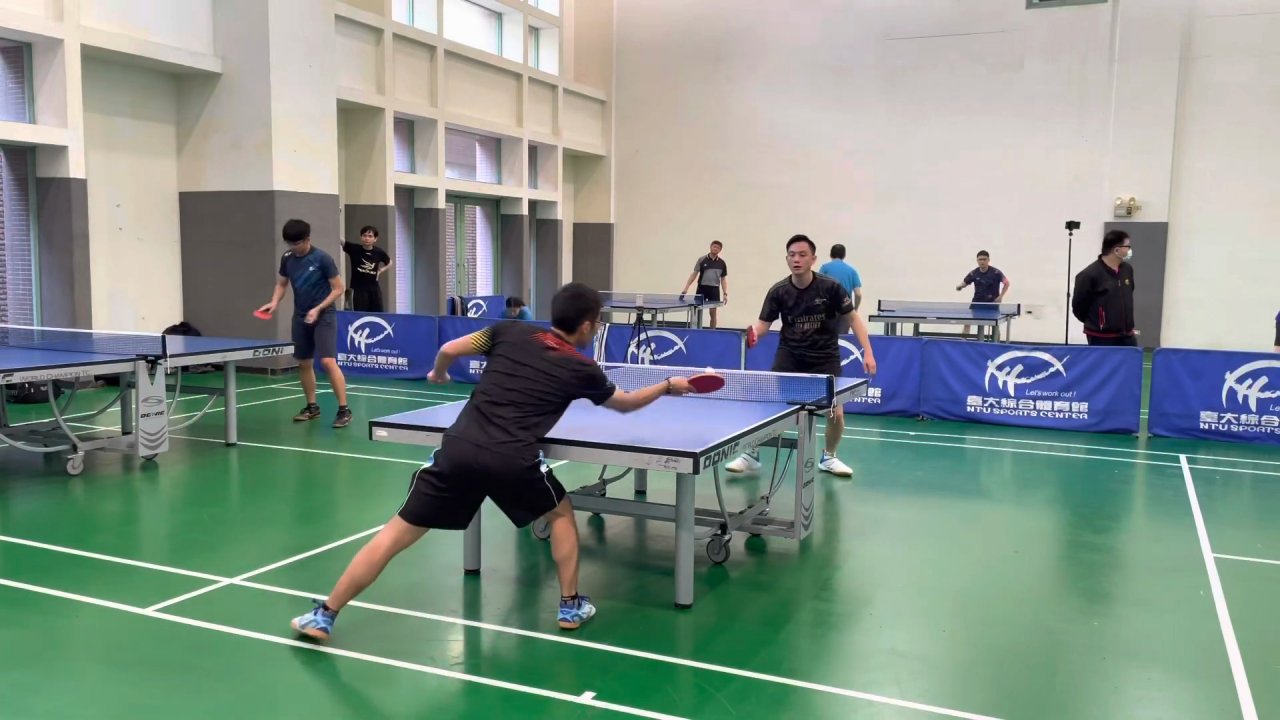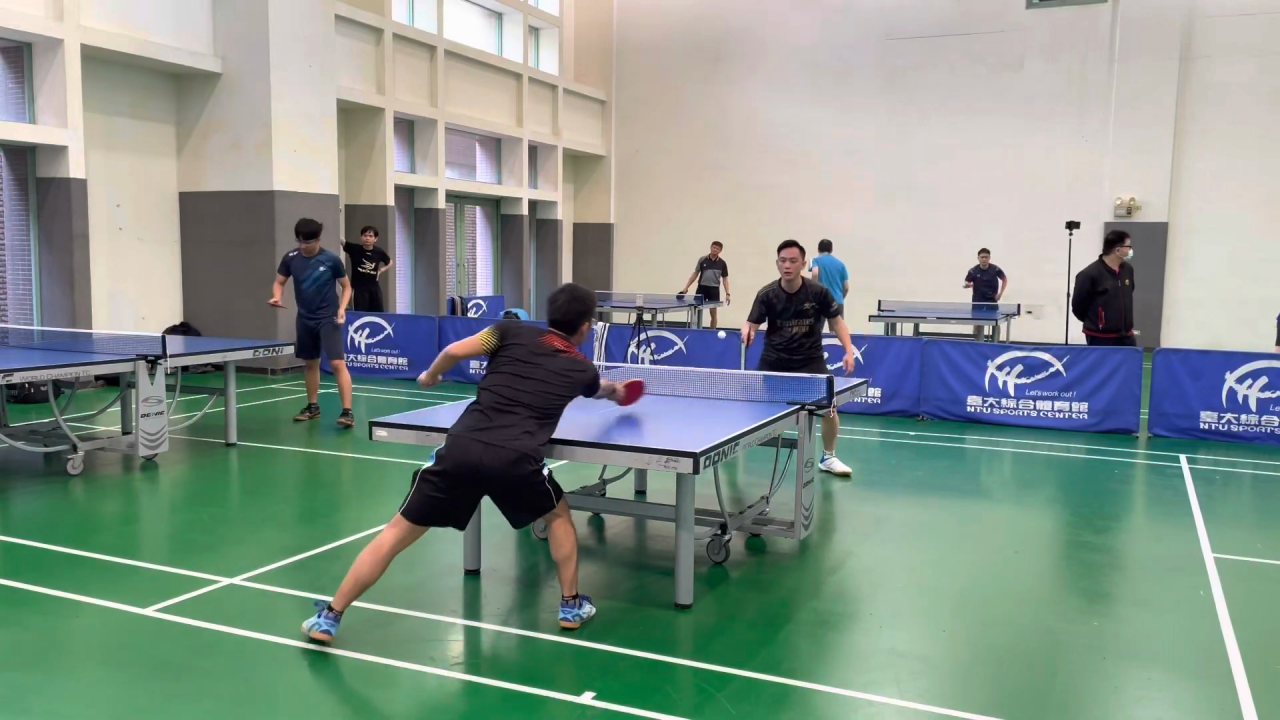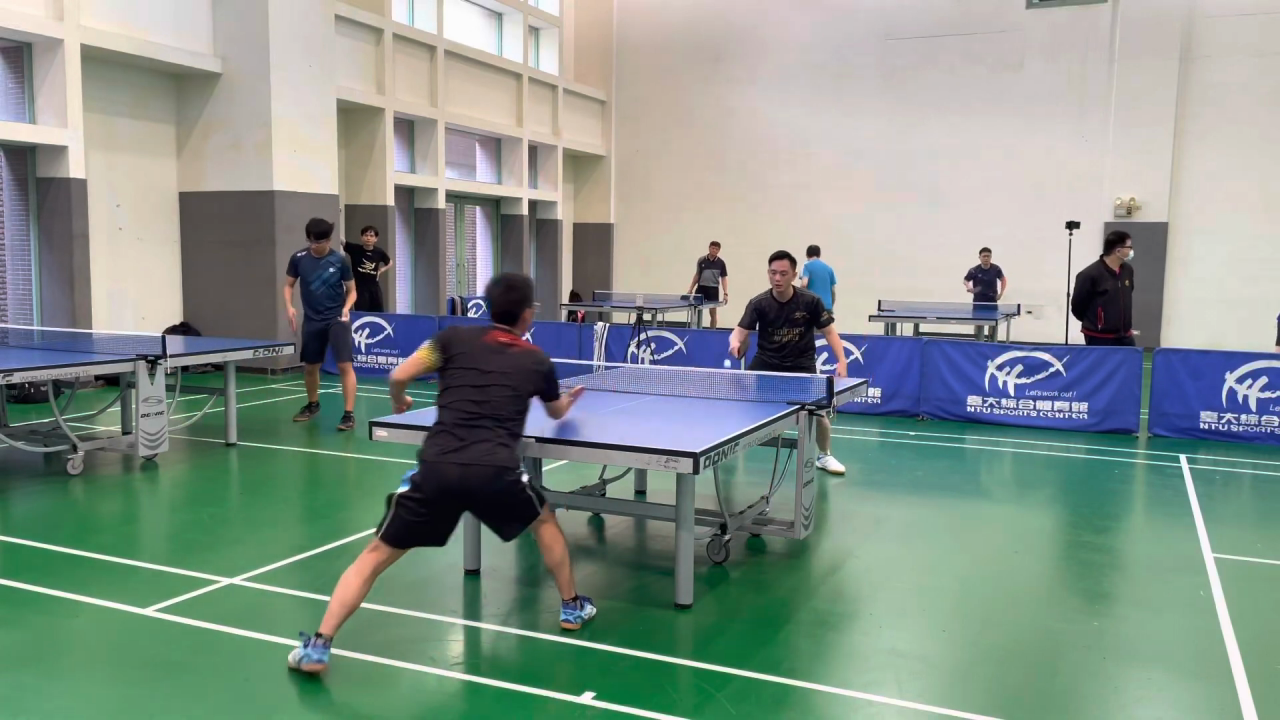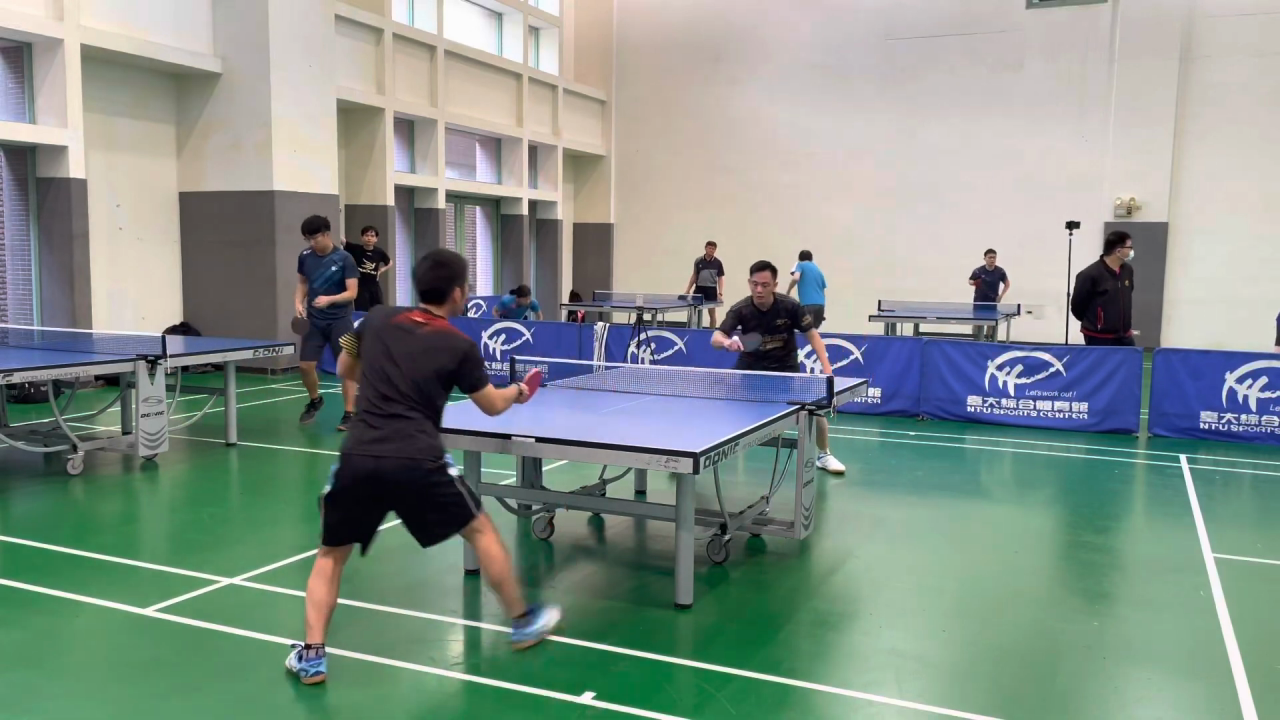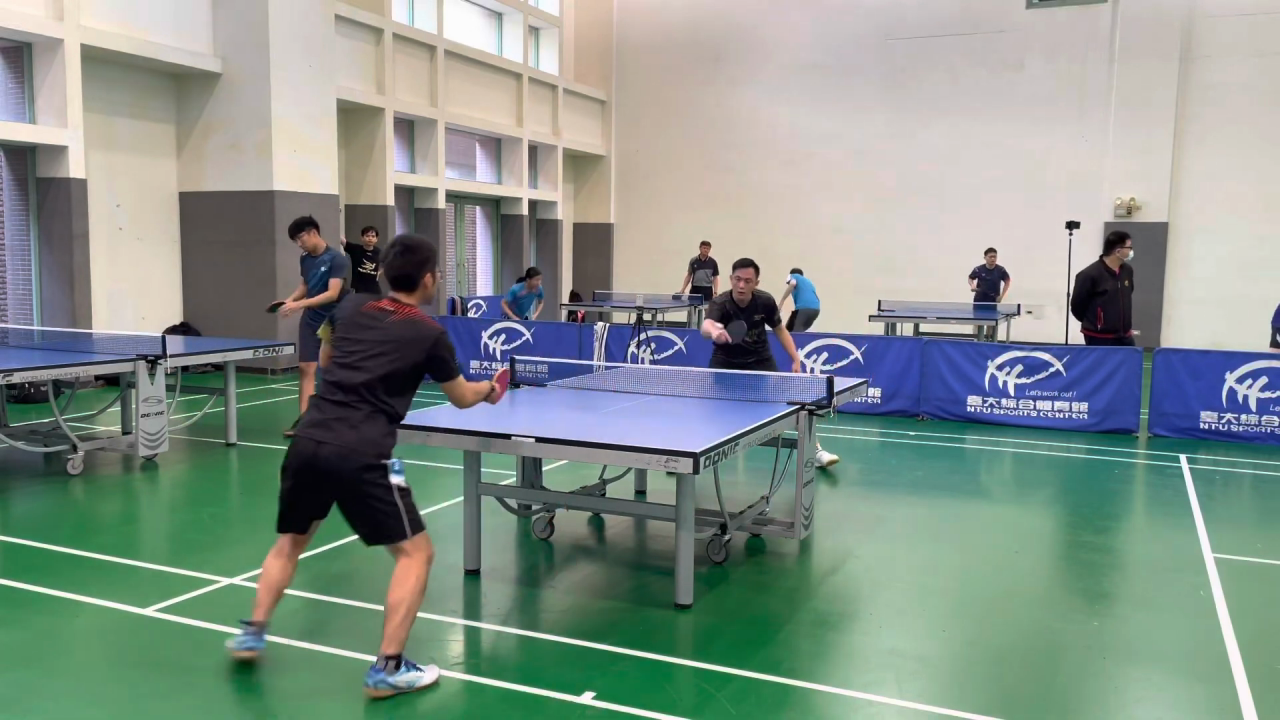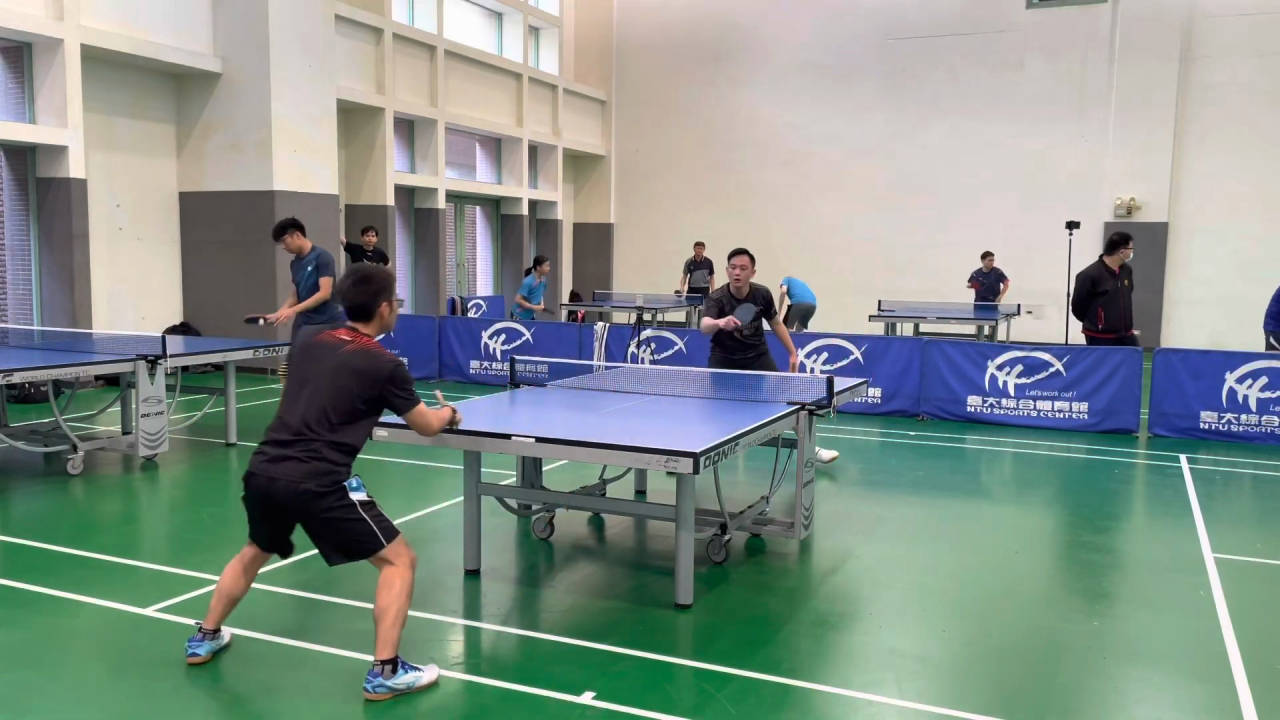
dt=0.2s
person 1, frame 1
left shoulder: (510, 330)
right shoulder: (581, 368)
left elbow: (449, 350)
right elbow: (623, 402)
left wrist: (437, 372)
right wrist: (667, 386)
left hip: (460, 449)
right hip: (513, 461)
left knee: (396, 533)
right knee: (561, 515)
left ankle: (324, 614)
right ankle: (570, 604)
person 1, frame 2
left shoulder: (513, 331)
right shoulder: (581, 368)
left elbow: (454, 352)
right elbow: (602, 389)
left wrist: (431, 375)
right wrist: (616, 391)
left hip: (463, 450)
right hip: (517, 462)
left knee: (397, 533)
right knee: (559, 516)
left ankle: (328, 617)
right ankle: (571, 604)
person 1, frame 3
left shoulder: (458, 337)
right shoulder: (538, 362)
left elbow: (400, 376)
right elbow: (558, 412)
left wrist: (399, 400)
right wrist: (571, 397)
left hip: (438, 469)
right hip: (495, 472)
left knee: (376, 555)
right knee: (545, 523)
left ankle: (317, 646)
right ankle: (572, 606)
person 1, frame 4
left shoulder: (377, 319)
right shoulder: (459, 344)
left elbow: (346, 371)
right elbow: (493, 406)
right wrist: (520, 392)
left hip: (358, 460)
right hip: (418, 461)
left knee: (330, 555)
right knee: (481, 531)
left ankle: (311, 655)
right ankle: (523, 620)
person 1, frame 5
left shoulder: (349, 308)
right shoulder: (430, 334)
right elbow: (462, 398)
right wrist: (488, 390)
left hip: (309, 445)
right hip: (363, 456)
left knee: (291, 541)
right knee: (416, 552)
left ankle: (253, 633)
right ankle: (389, 666)
person 1, frame 6
left shoulder: (307, 339)
right shoulder: (384, 365)
right elbow: (426, 426)
right wrist: (449, 413)
left hip: (263, 473)
right hip: (317, 484)
left knee: (255, 551)
right knee: (399, 560)
left ankle: (204, 637)
right ankle: (384, 670)
person 2, frame 1
left shoulder: (830, 287)
right shoulder: (778, 291)
left elbow: (852, 317)
right elbow: (763, 324)
left wrist: (868, 352)
right wrist: (753, 333)
left hip: (824, 357)
right hip: (790, 354)
left knee: (836, 414)
left ankle: (828, 458)
right ankle: (751, 457)
person 2, frame 2
left shoulder: (818, 291)
right shoulder: (767, 294)
left elbow: (836, 322)
right elbow: (752, 324)
left wrist: (849, 351)
right wrist: (748, 332)
left hip: (809, 359)
right hip: (774, 357)
left knee: (829, 409)
left ankle: (828, 457)
person 2, frame 3
left shoulder: (810, 301)
right shoulder: (759, 303)
left elbow: (828, 331)
right elbow: (740, 331)
left wrist: (841, 361)
right wrist: (735, 343)
left hip: (801, 364)
right hip: (766, 362)
left knee: (818, 414)
left ankle: (824, 456)
person 2, frame 4
left shoulder: (789, 306)
right shoulder: (740, 310)
left elbow: (812, 335)
right elbow: (716, 337)
left wrist: (826, 366)
right wrist: (726, 342)
left hip: (785, 366)
right hip: (751, 364)
left ankle: (824, 455)
person 2, frame 5
left shoulder: (765, 301)
right shoulder: (719, 303)
left elbow: (779, 330)
right elbow: (705, 325)
left wrist: (796, 359)
right wrist: (714, 332)
left hip: (760, 359)
right hip: (727, 361)
left ankle: (815, 451)
person 2, frame 6
left shoulder: (762, 294)
right shoulder: (716, 299)
left elbow: (776, 323)
right elbow: (704, 325)
left wrist: (792, 352)
right wrist: (720, 323)
left hip: (757, 356)
right hip: (724, 358)
person 3, frame 1
left shoulder: (323, 259)
right shoulder: (287, 259)
left elbow: (338, 289)
right elbow: (282, 284)
left wrist: (318, 309)
right wrist: (274, 303)
left hip: (322, 317)
right hip: (301, 318)
left knee: (328, 362)
right knee: (304, 364)
left ankle: (344, 409)
right ankle: (312, 407)
person 3, frame 2
left shoulder: (331, 260)
right shoulder: (291, 258)
left elbow: (346, 287)
right elbow: (279, 282)
left wrist: (342, 308)
right wrist: (277, 297)
left hip: (329, 319)
right hip: (305, 319)
left knee: (337, 364)
right knee: (310, 364)
left ankle: (347, 411)
right ankle: (313, 406)
person 3, frame 3
left shoulder: (340, 261)
right shoulder: (298, 259)
left elbow: (351, 290)
right elbow: (289, 285)
left wrist: (346, 308)
right wrist: (289, 307)
left hip: (337, 321)
right hip: (311, 321)
left knee: (345, 366)
right knee: (310, 367)
left ankle: (349, 414)
right ankle: (312, 405)
person 3, frame 4
left shoulder: (344, 259)
right shoulder: (305, 256)
left elbow: (352, 292)
left wrist: (329, 299)
right wrist: (299, 303)
left hip: (340, 320)
right hip: (314, 320)
right knee: (306, 366)
left ankle: (349, 414)
right ankle: (315, 400)
person 3, frame 5
left shoulder: (337, 259)
right shoulder: (305, 258)
left elbow: (333, 293)
left wrist: (300, 304)
right wrist: (291, 300)
right hip: (310, 321)
right knee: (307, 369)
right ankle: (304, 418)
person 3, frame 6
left shoulder: (322, 257)
right shoulder: (295, 264)
left elbow: (325, 293)
left wrist: (293, 311)
right wrist: (278, 313)
left hip: (327, 323)
right hip: (303, 325)
